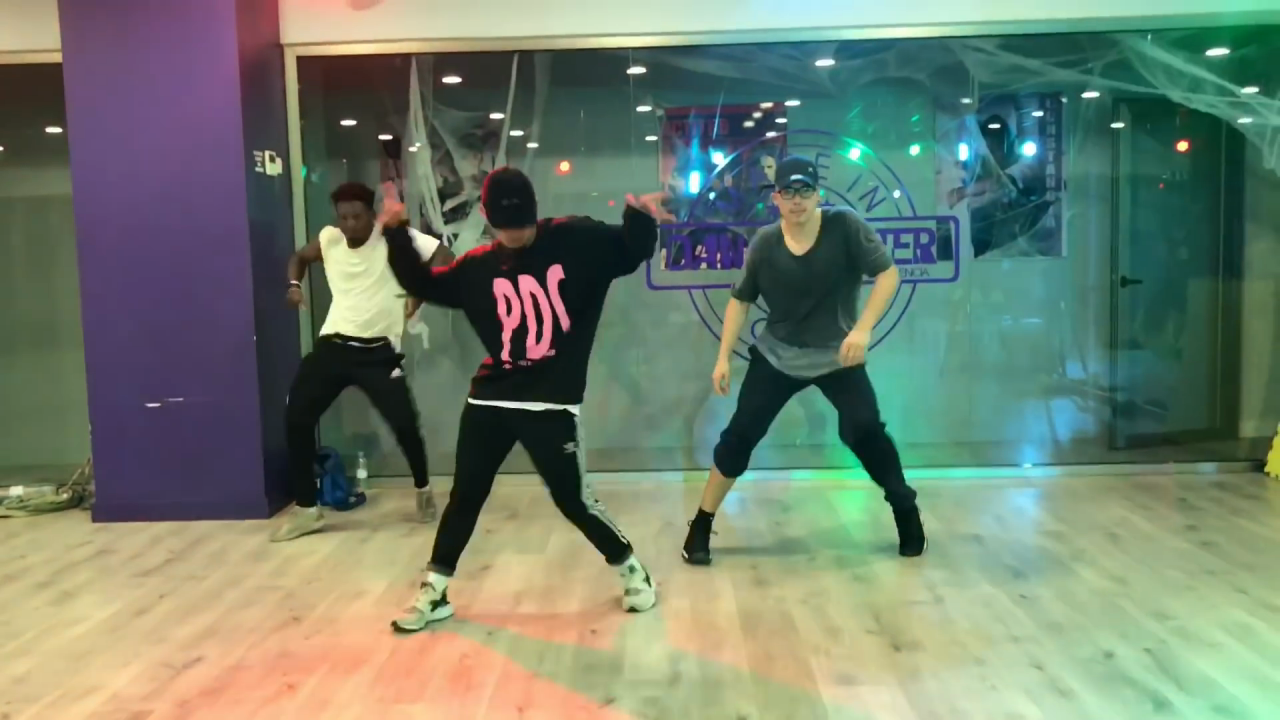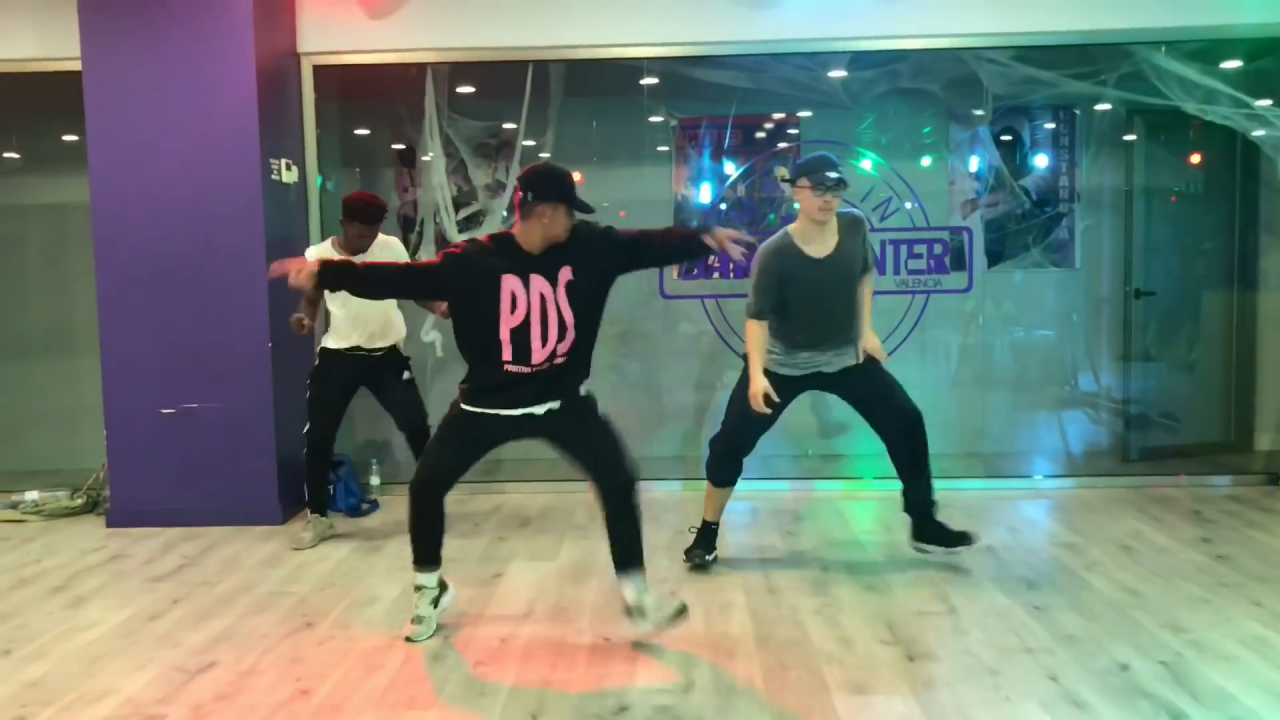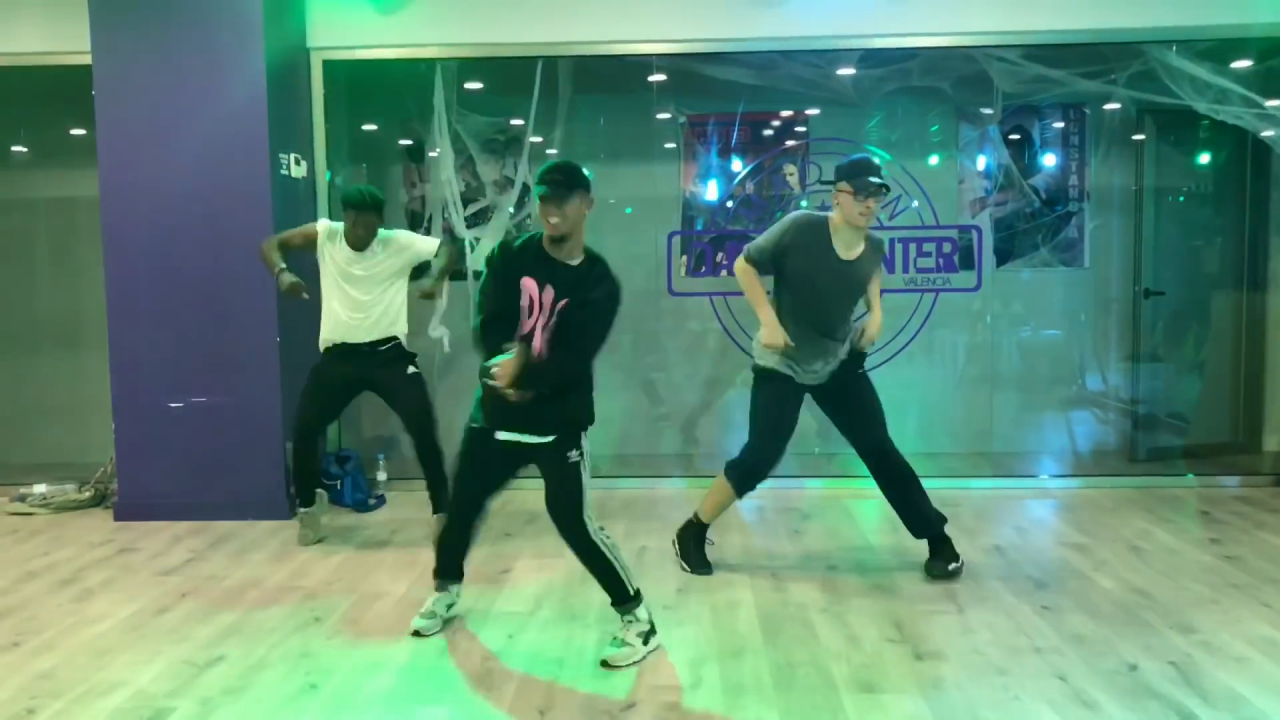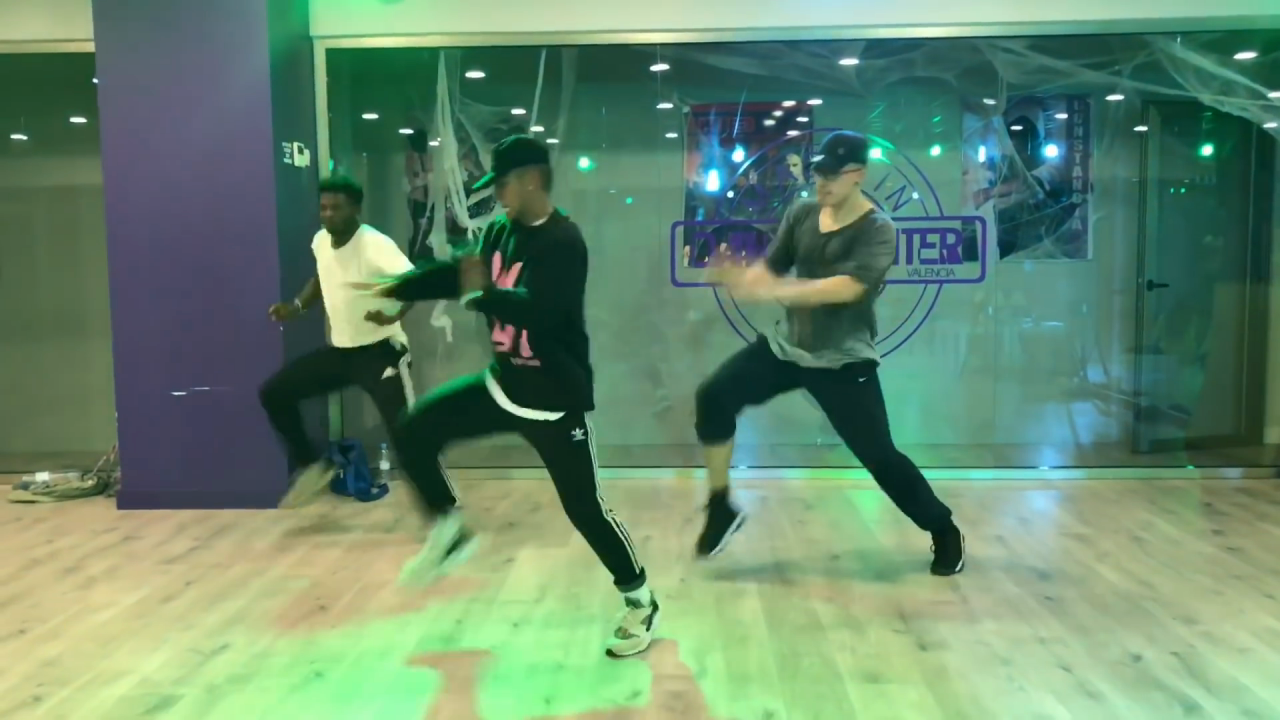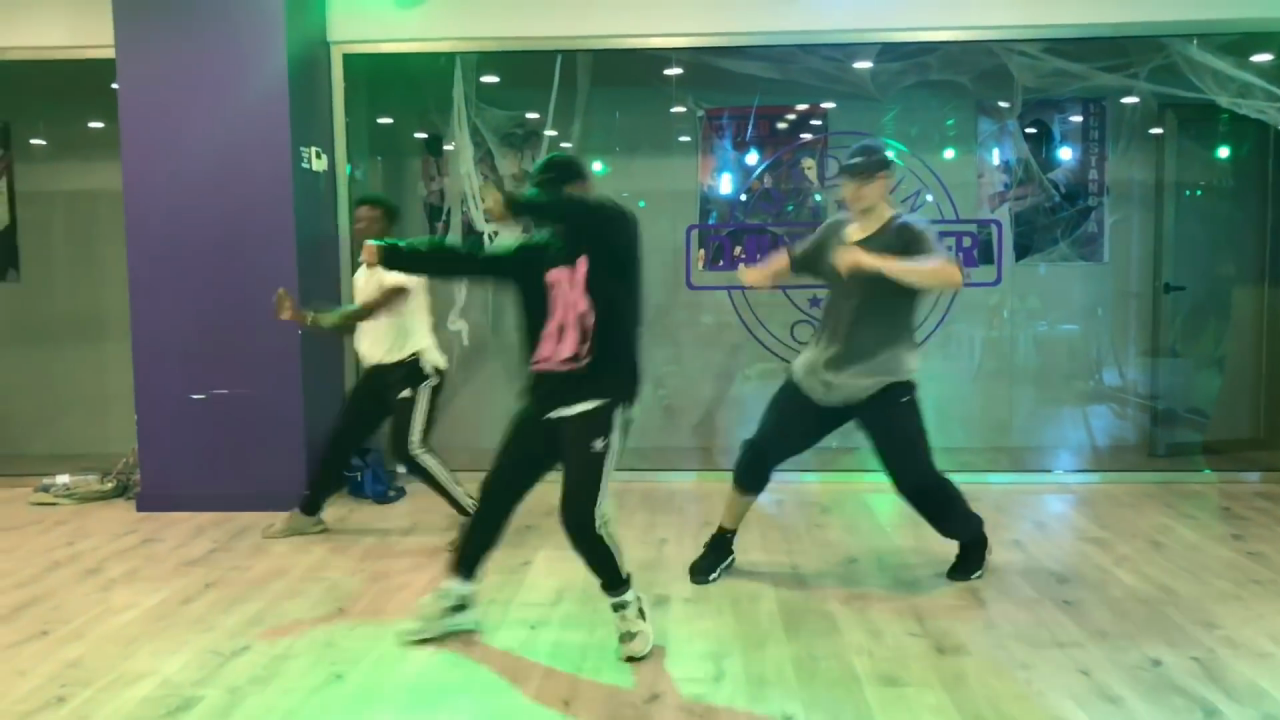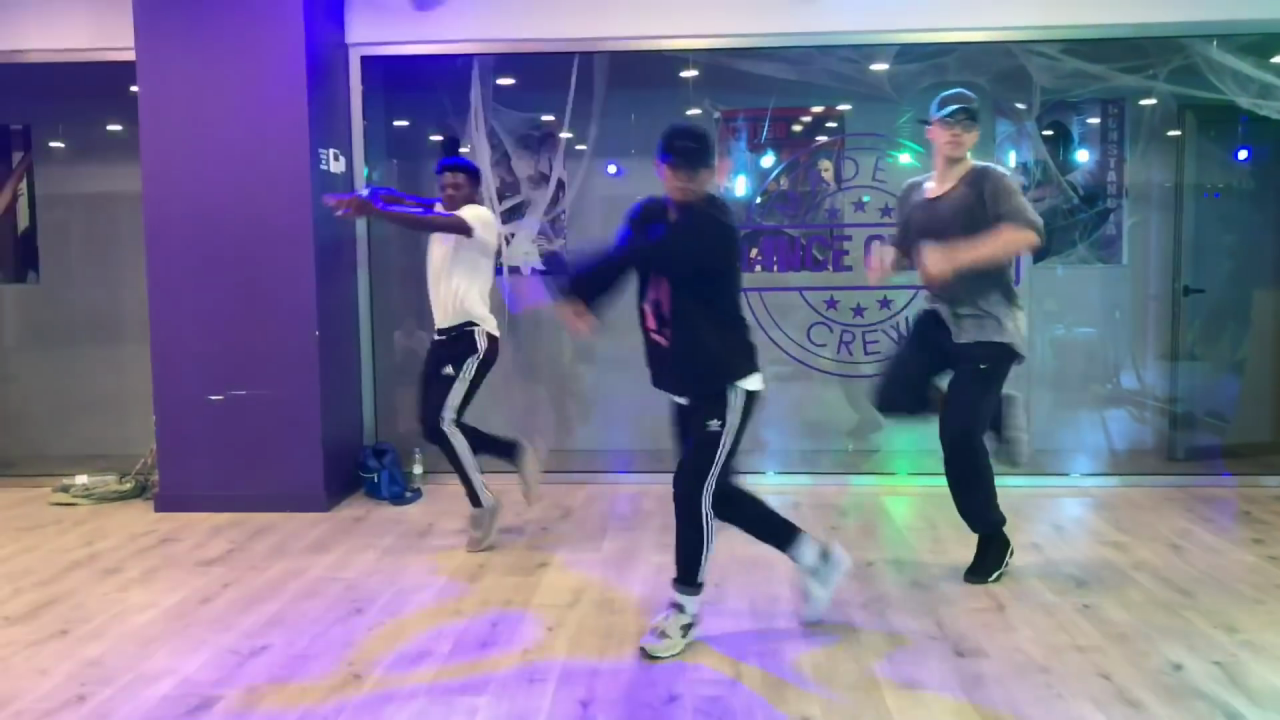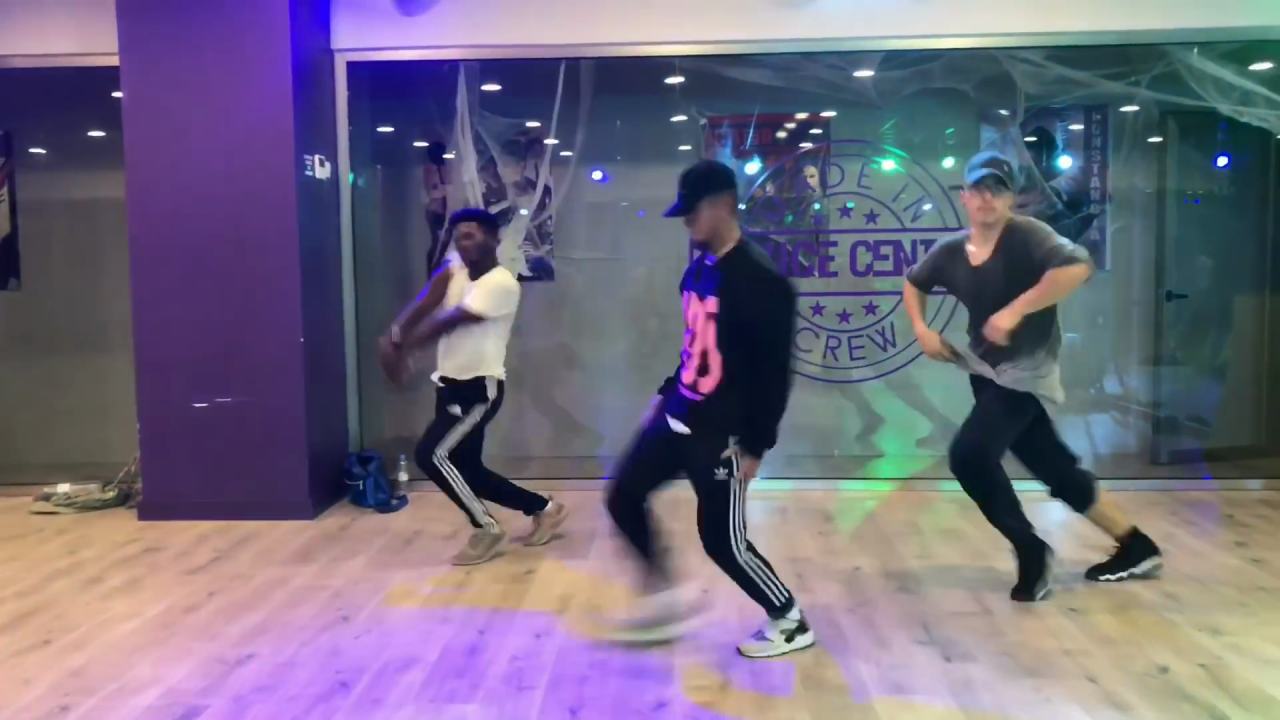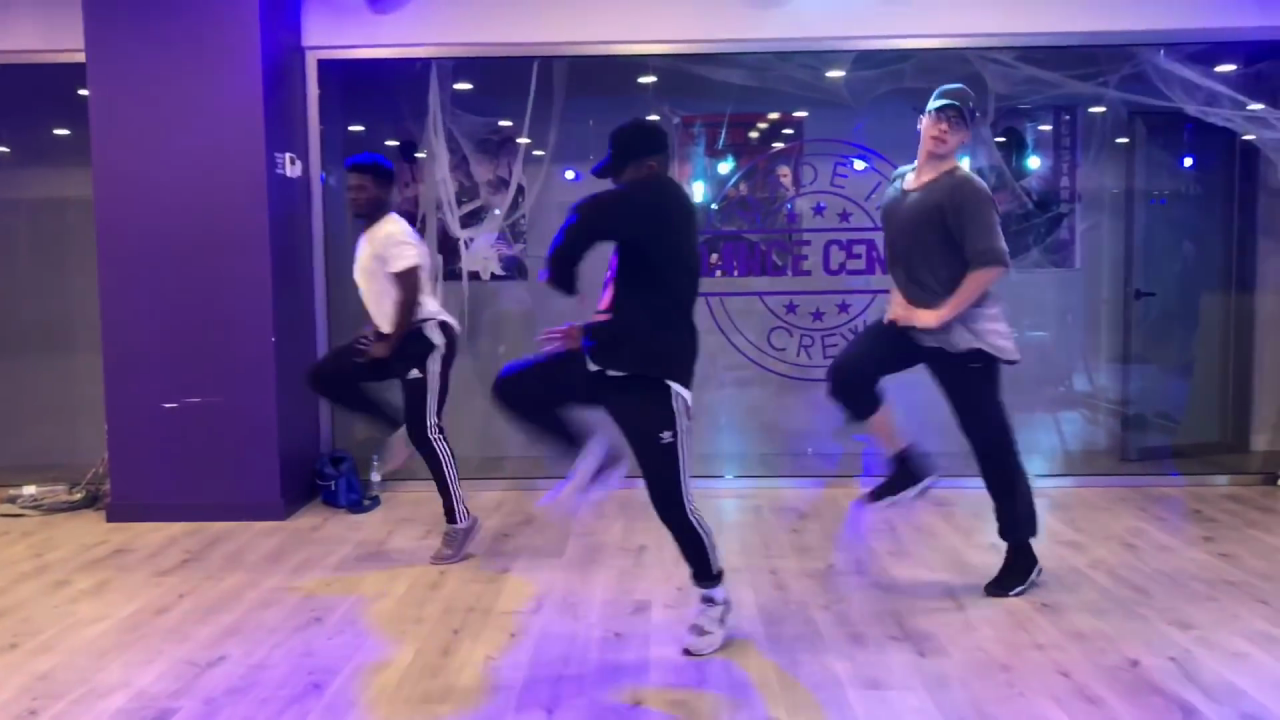
dt=0.3s
person 1, frame 1
left shoulder: (576, 239)
right shoulder: (479, 265)
left elbow: (630, 252)
right elbow: (425, 285)
left wrist: (644, 218)
right wrist: (397, 234)
left hip: (555, 398)
right hip: (493, 397)
left knee: (572, 501)
right knee: (466, 492)
left ankle: (629, 567)
right ankle: (435, 591)
person 1, frame 2
left shoulder: (586, 245)
right shoulder: (476, 259)
left elbow: (645, 246)
right elbow: (405, 278)
left wrist: (704, 239)
right wrist: (325, 273)
left hip: (562, 396)
right hip: (490, 400)
left knee: (618, 479)
right knee: (426, 486)
left ankle: (636, 594)
right ankle: (431, 592)
person 1, frame 3
left shoulder: (598, 283)
right shoulder: (513, 256)
left elbow: (573, 354)
right elbow: (489, 323)
left wrist: (524, 377)
right wrist: (503, 362)
left hip: (559, 420)
right hip: (496, 414)
left knee: (574, 524)
right knee: (462, 512)
left ankle: (637, 622)
right ankle: (445, 591)
person 1, frame 4
left shoulder: (560, 243)
right shoulder: (504, 232)
left elbow: (542, 314)
right elbow: (461, 273)
left wrist: (484, 295)
right wrist: (394, 288)
left hip: (555, 397)
right hip: (502, 382)
left knee: (586, 508)
right knee: (412, 434)
left ankle: (640, 602)
right ankle: (449, 533)
person 1, frame 5
left shoulder: (614, 230)
right shoulder: (541, 251)
left elbow: (592, 217)
right elbow: (475, 264)
left wrist: (514, 207)
right wrist: (392, 254)
left hip: (600, 403)
right hip: (546, 402)
left knee: (581, 514)
right knee: (495, 499)
left ankle: (627, 608)
right ankle: (455, 599)
person 1, frame 6
left shoulder: (709, 225)
right shoulder: (653, 216)
left elbow: (642, 256)
right elbow: (626, 255)
left wrist: (579, 287)
right wrist: (581, 295)
left hip: (721, 383)
right hip: (685, 383)
left knee: (692, 489)
right knee: (714, 494)
left ankle: (683, 608)
right ankle: (813, 555)
person 1, frame 7
left shoulder: (759, 280)
right shoulder: (698, 269)
left elbow: (773, 369)
left wrist: (751, 443)
right wrist: (669, 392)
left hip: (720, 429)
right hip: (679, 411)
left knee: (721, 541)
right knee: (623, 499)
left ankle: (789, 621)
right ankle: (664, 599)
person 1, frame 8
left shoulder: (656, 203)
right shoulder: (663, 210)
left elbow: (590, 215)
left wrist: (561, 274)
right wrist: (587, 329)
left hip: (651, 374)
right hip: (607, 358)
left knee: (671, 502)
right knee: (511, 387)
left ankle: (713, 599)
right ankle: (586, 451)
person 2, frame 1
left shoulder: (844, 226)
right shoulder: (764, 244)
left elbow: (887, 274)
right elbow: (740, 297)
left wrist: (862, 328)
right wrist: (724, 356)
left hip: (838, 356)
right hip: (777, 355)
left knee: (865, 432)
right knee: (740, 435)
left ankle: (906, 514)
right ankle: (700, 526)
person 2, frame 2
left shoulder: (854, 226)
right shoulder: (775, 252)
right elbow: (757, 315)
left wrist: (866, 328)
right wrist: (755, 372)
left hip: (846, 357)
right hip: (784, 361)
left knee: (906, 421)
right knee: (732, 439)
left ankle: (924, 523)
right ankle: (707, 533)
person 2, frame 3
left shoulder: (873, 246)
right shoulder: (801, 228)
right elbow: (746, 265)
left wrist: (874, 309)
right wrist: (768, 321)
left hip: (839, 361)
right hip: (781, 362)
left knee: (879, 450)
right knee: (762, 456)
left ankle: (937, 539)
right ankle: (694, 531)
person 2, frame 4
left shoulder: (877, 231)
right shoulder: (802, 213)
left elbow: (848, 289)
right elbow: (772, 264)
left wrist: (768, 291)
right wrist: (751, 276)
left hip: (844, 360)
right hip: (785, 347)
left knee: (878, 455)
right knee: (713, 398)
left ankle: (944, 530)
right ankle: (720, 507)
person 2, frame 5
left shoulder: (906, 233)
right shoulder: (833, 231)
left elbow: (947, 276)
right elbow: (792, 261)
left wrist: (873, 262)
right wrist: (761, 275)
left hip: (884, 380)
right hip: (822, 370)
left knee: (914, 476)
right knee: (759, 451)
left ankle: (972, 539)
right ankle: (723, 542)
person 2, frame 6
left shoulder: (988, 180)
right shoulder: (912, 193)
left elbow: (1027, 234)
right elbow: (902, 252)
left wrist: (954, 256)
right wrist: (886, 261)
left hip: (988, 324)
right hip: (943, 316)
left knee: (958, 432)
right knee: (894, 397)
left ankle: (992, 539)
right ankle: (995, 413)
person 2, frame 7
left shoulder: (1025, 234)
right shoulder: (949, 251)
left elbow: (1077, 265)
right elbow: (913, 284)
left wrist: (1014, 311)
right wrist: (922, 329)
left hip: (1023, 375)
right hip: (991, 373)
left knee: (967, 455)
right knee: (1059, 471)
left ankle: (1031, 549)
right ankle: (1135, 548)
person 2, frame 8
left shoulder: (966, 189)
right shoulder: (900, 182)
left elbow: (991, 263)
left wrist: (941, 313)
right wrist: (899, 299)
left hip: (963, 329)
right hip: (910, 319)
left knee: (990, 440)
right knee: (845, 376)
left ankle: (1021, 553)
right ankle: (907, 464)
person 3, frame 1
right shoulder: (328, 239)
left elbow: (444, 255)
right elbow: (298, 258)
right wrist: (294, 284)
left hip: (377, 350)
right hip: (332, 345)
left knee: (405, 423)
right knee: (296, 419)
left ankle: (424, 493)
right ankle: (306, 510)
person 3, frame 2
left shoulder: (392, 248)
right shoulder: (318, 256)
right elbow: (312, 304)
left wrist: (438, 305)
right wrist: (305, 319)
left hip: (387, 355)
right hip: (338, 356)
left knee: (417, 428)
right knee: (318, 436)
right ankle: (318, 518)
person 3, frame 3
left shoulder: (400, 243)
right shoulder: (322, 235)
left elbow: (449, 251)
right elbow: (271, 244)
left wrist: (438, 282)
right wrist: (283, 273)
left hip: (387, 351)
right hip: (338, 353)
left knee: (423, 428)
right knee: (304, 431)
left ankle: (443, 514)
right ankle: (309, 509)
person 3, frame 4
left shoulder: (375, 244)
right shoulder: (321, 241)
left wrist: (395, 314)
right wrist: (297, 304)
left hip: (380, 349)
right hip: (341, 350)
right knee: (274, 393)
right ankle: (313, 466)
person 3, frame 5
right shoulder: (364, 267)
left elbow: (379, 304)
right elbow: (354, 320)
left wrist: (328, 321)
right wrist: (299, 313)
left hip: (417, 366)
right hip: (380, 369)
left knee: (407, 447)
right knee: (339, 441)
left ankle: (469, 511)
right ankle: (307, 513)
person 3, frame 6
left shoulder: (480, 218)
right shoulder: (440, 210)
left elbow: (436, 222)
right elbow: (397, 200)
left wrist: (374, 209)
right wrist: (365, 199)
left hip: (472, 336)
right hip: (446, 334)
left knee: (441, 421)
right knee: (436, 425)
left ankle: (482, 506)
right ankle: (516, 453)
person 3, frame 7
left shoulder: (502, 285)
right shoulder: (457, 266)
left elbow: (448, 323)
right elbow: (428, 300)
left wrist: (403, 346)
right wrist: (396, 332)
left hip: (479, 387)
right hip: (451, 384)
left knee: (433, 453)
right knee: (467, 469)
left ankle: (487, 529)
right ankle: (545, 509)
person 3, frame 8
left shoulder: (394, 234)
right shoulder: (368, 235)
left elbow: (410, 295)
left wrist: (389, 344)
right wrist: (376, 337)
left hip: (425, 336)
right hip: (389, 338)
left knee: (423, 429)
right knee: (323, 375)
left ankle: (459, 523)
right ankle: (396, 428)
